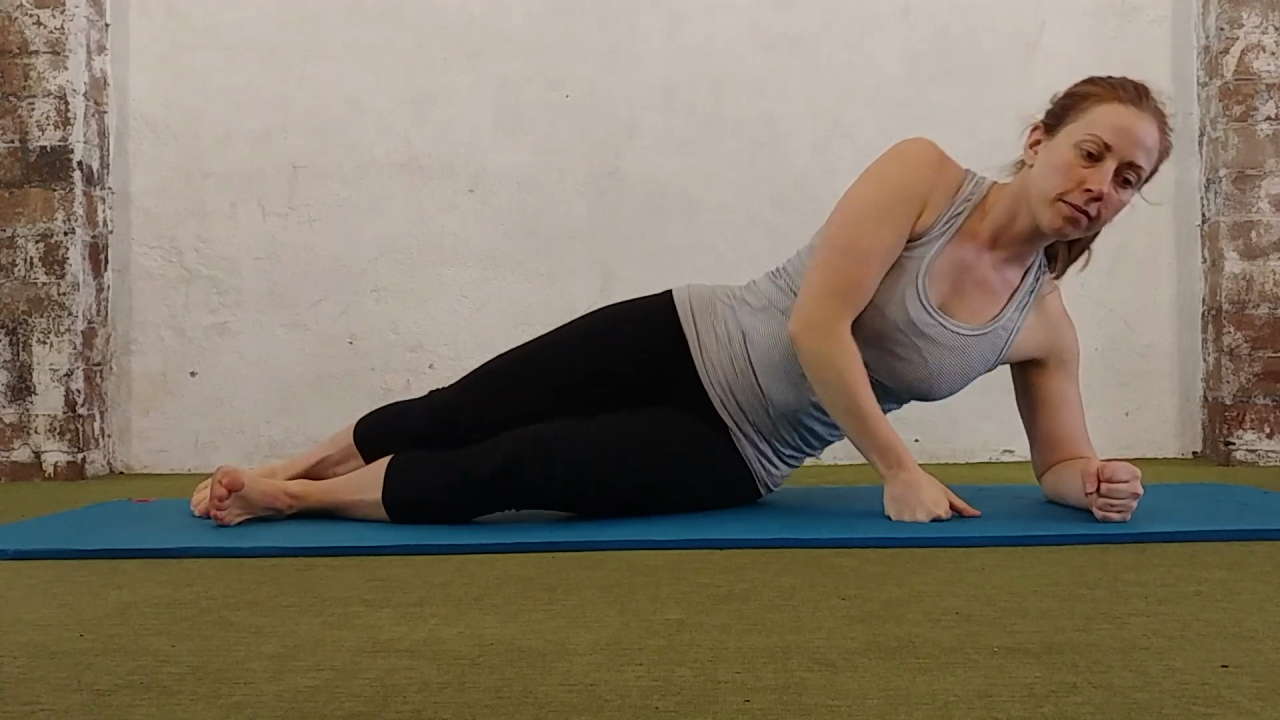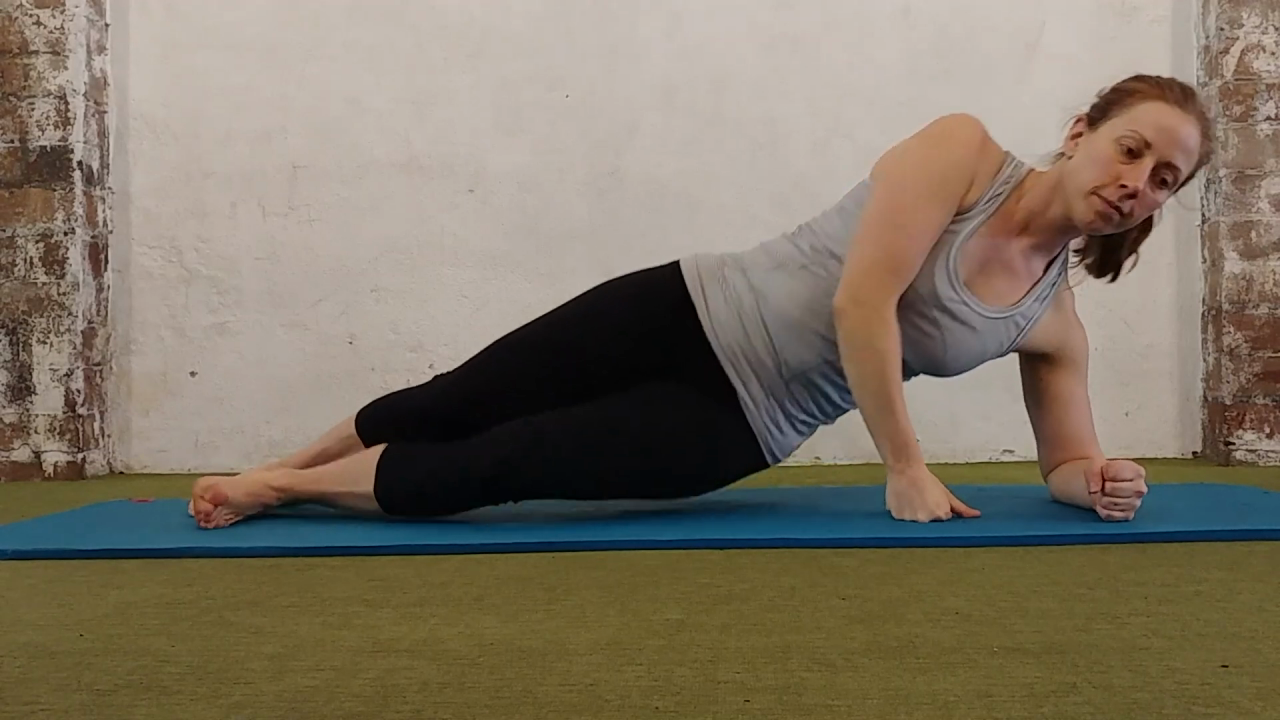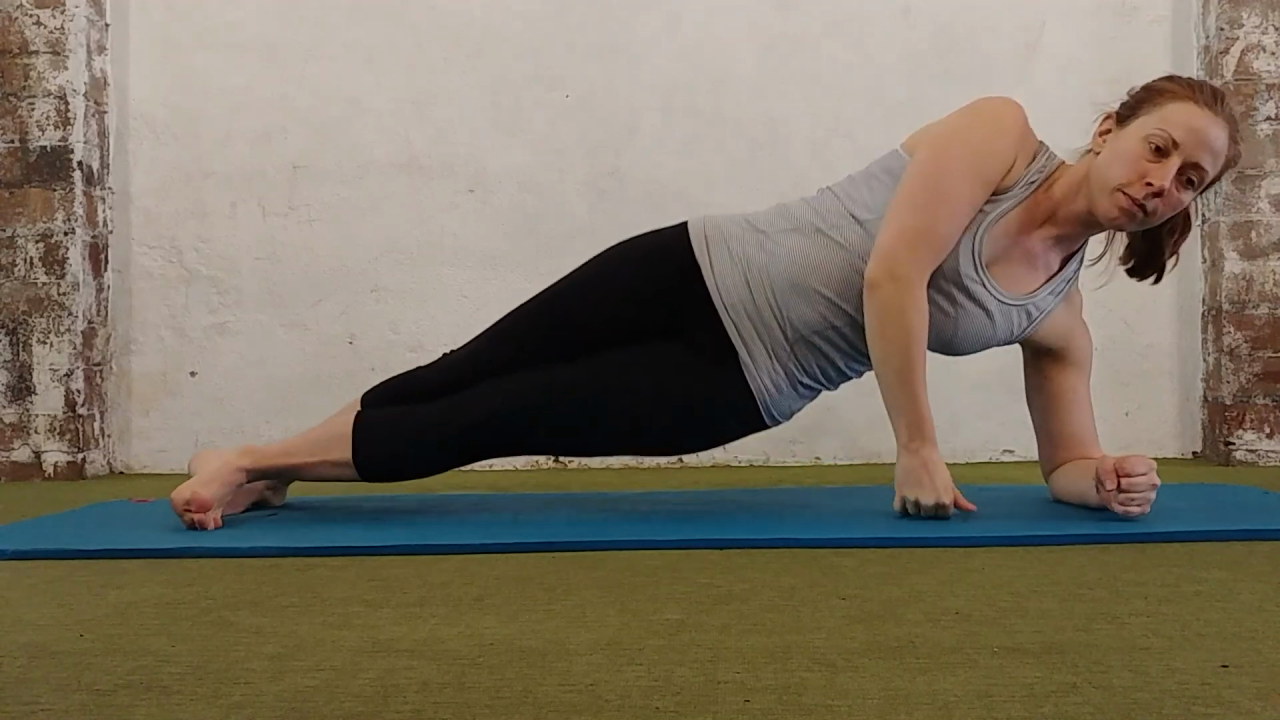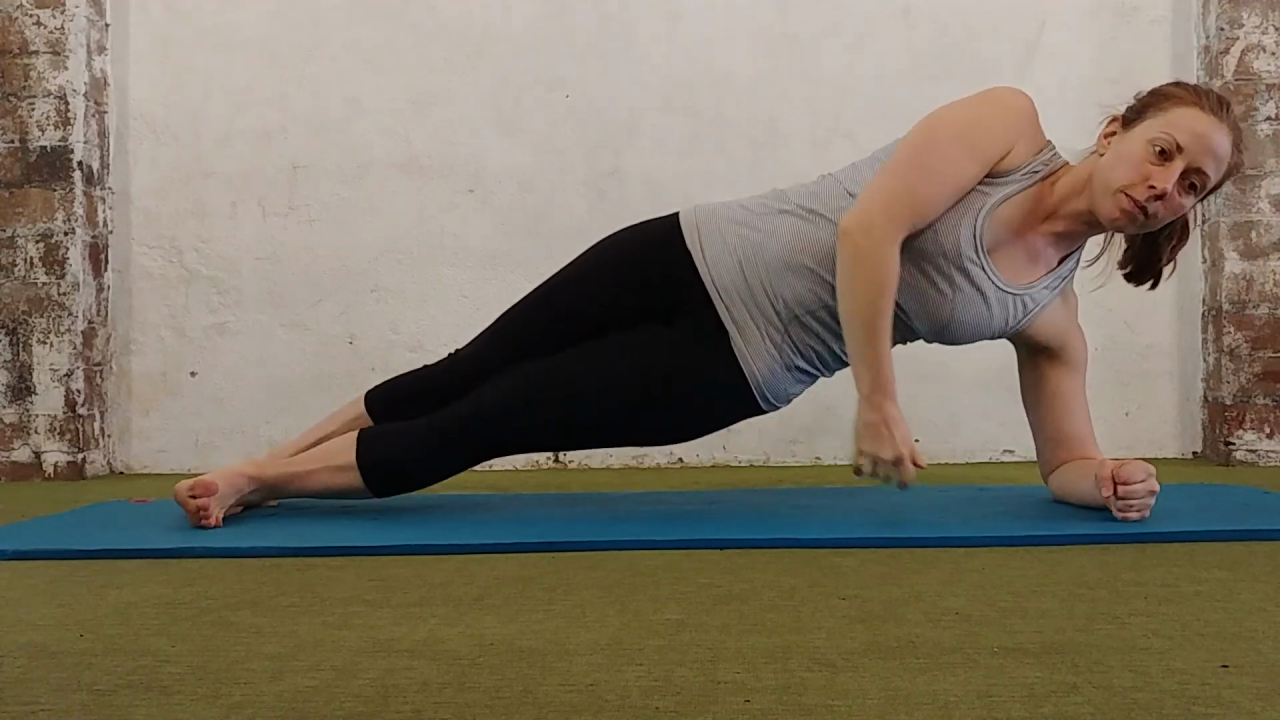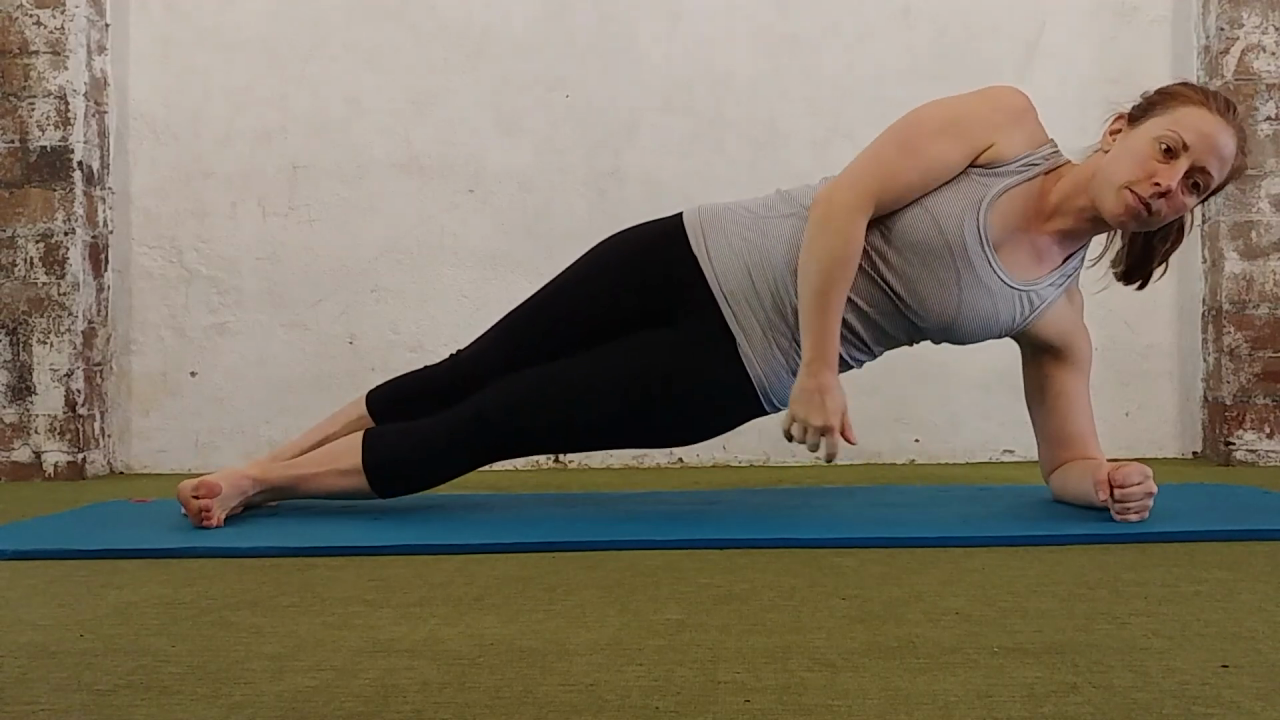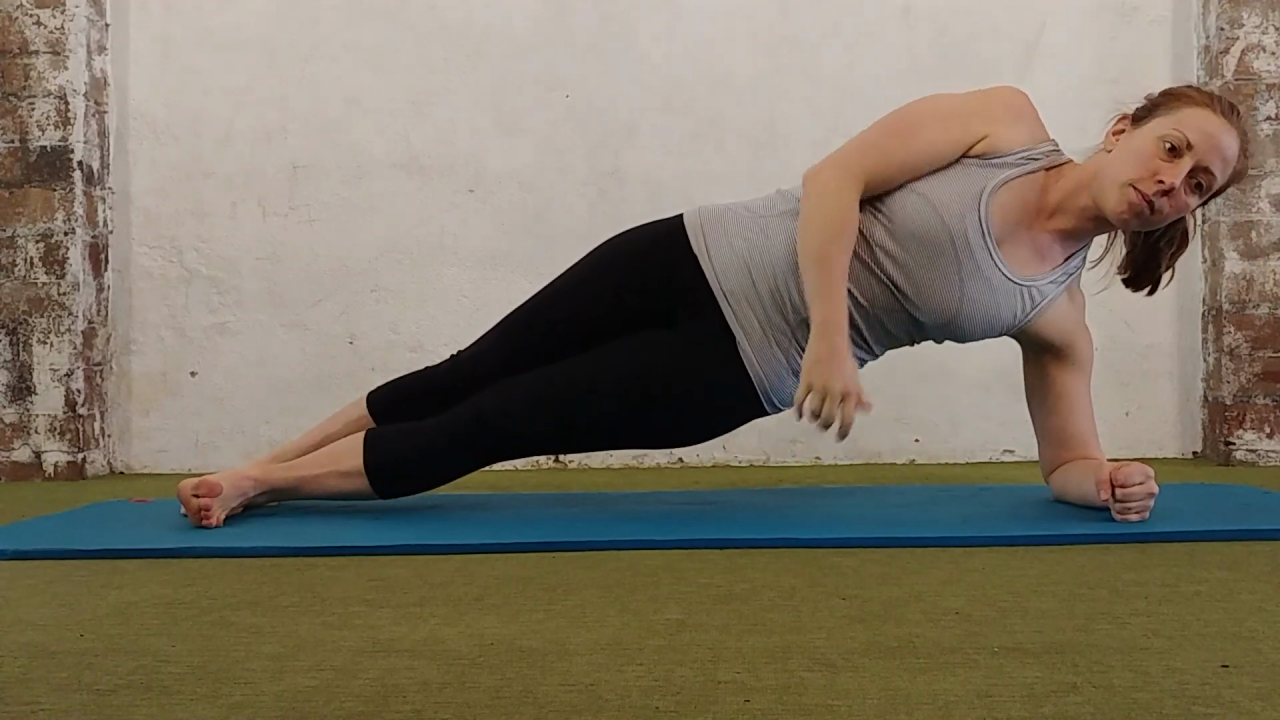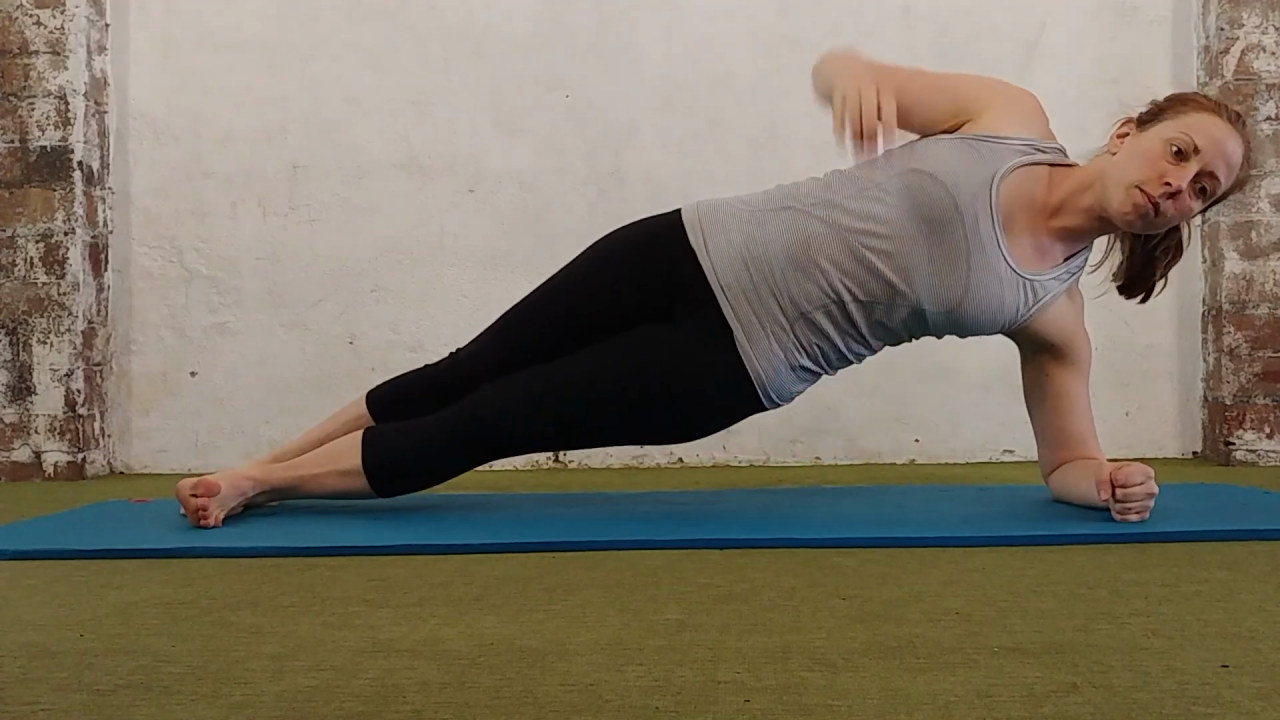
dt=0.2s
person 1, frame 1
left shoulder: (1044, 327)
right shoulder: (921, 173)
left elbow: (1058, 465)
right elbow: (817, 324)
left wrist: (1095, 481)
right wrist: (899, 470)
left hip: (735, 457)
right hip: (681, 341)
left knee: (502, 472)
right knee: (443, 419)
left ankle: (283, 495)
right ankle: (274, 482)
person 1, frame 2
left shoulder: (1055, 323)
right shoulder: (964, 150)
left elbow: (1065, 463)
right elbow: (860, 303)
left wrist: (1100, 483)
right wrist: (906, 470)
left hip: (739, 425)
right hip: (688, 310)
left knee: (494, 467)
right knee: (445, 406)
left ankle: (280, 490)
right ankle: (271, 476)
person 1, frame 3
left shoulder: (1061, 318)
right shoulder: (1001, 131)
left elbow: (1067, 463)
right elbow: (893, 276)
left wrist: (1111, 481)
right wrist: (917, 450)
left hip: (739, 385)
right hip: (695, 272)
left knee: (480, 424)
right knee: (452, 381)
left ankle: (260, 470)
right ankle: (252, 464)
person 1, frame 4
left shoulder: (1052, 317)
right shoulder: (1011, 122)
left elbow: (1065, 462)
right elbow: (866, 233)
left wrist: (1111, 481)
right wrist: (877, 399)
left hip: (732, 369)
right hip: (689, 259)
left knee: (478, 426)
right knee: (455, 382)
left ankle: (258, 481)
right ankle: (256, 473)
person 1, frame 5
left shoulder: (1057, 317)
right shoulder: (1009, 122)
left elbow: (1067, 462)
right elbow: (838, 204)
left wrist: (1109, 482)
right wrist: (821, 365)
left hip: (731, 371)
right hip: (693, 259)
left knee: (480, 429)
right knee: (460, 380)
left ankle: (261, 485)
right ankle: (257, 471)
person 1, frame 6
left shoulder: (1059, 318)
right shoulder: (1008, 122)
left elbow: (1068, 462)
right elbow: (833, 178)
left wrist: (1110, 481)
right wrist: (829, 332)
left hip: (733, 372)
right hip: (695, 259)
left knee: (482, 431)
right knee: (464, 379)
left ankle: (259, 487)
right ankle: (255, 472)
person 1, frame 7
left shoulder: (1057, 317)
right shoulder: (1012, 117)
left elbow: (1067, 462)
right elbow: (833, 66)
left wrist: (1110, 480)
right wrist: (858, 73)
left hip: (732, 366)
right hip: (691, 251)
left knee: (478, 429)
right knee: (457, 380)
left ankle: (258, 488)
right ankle: (253, 470)
